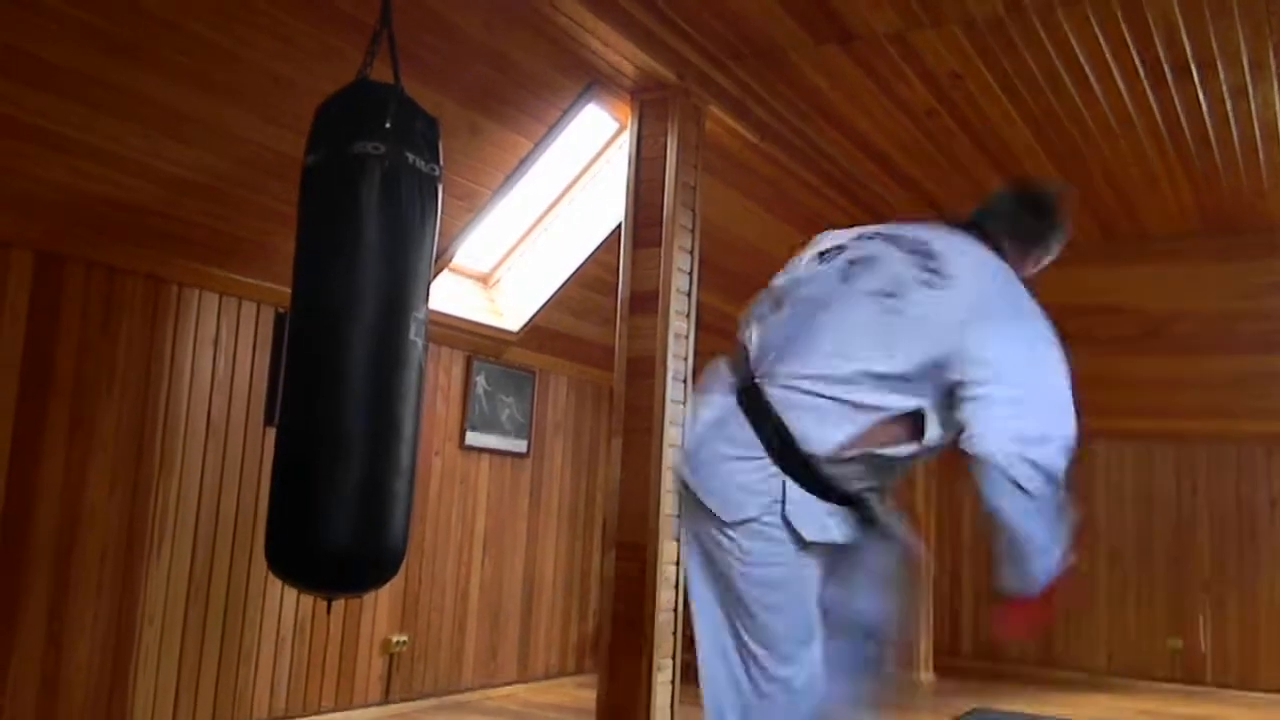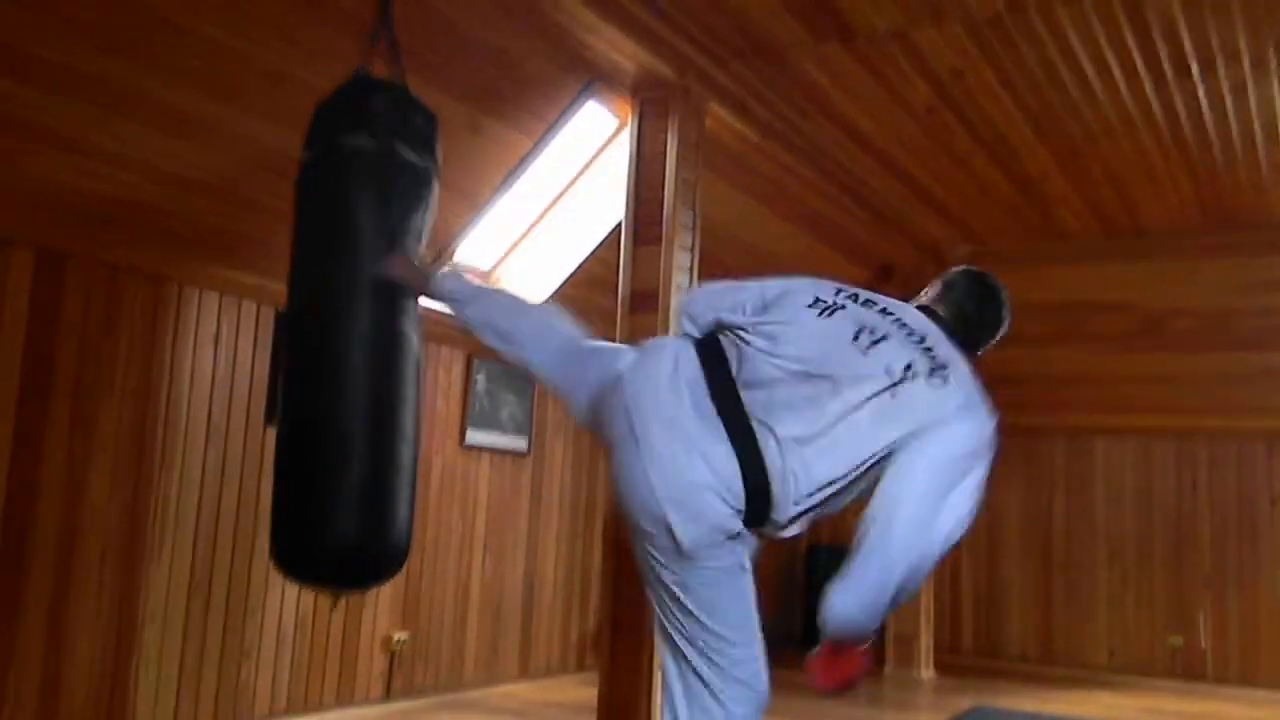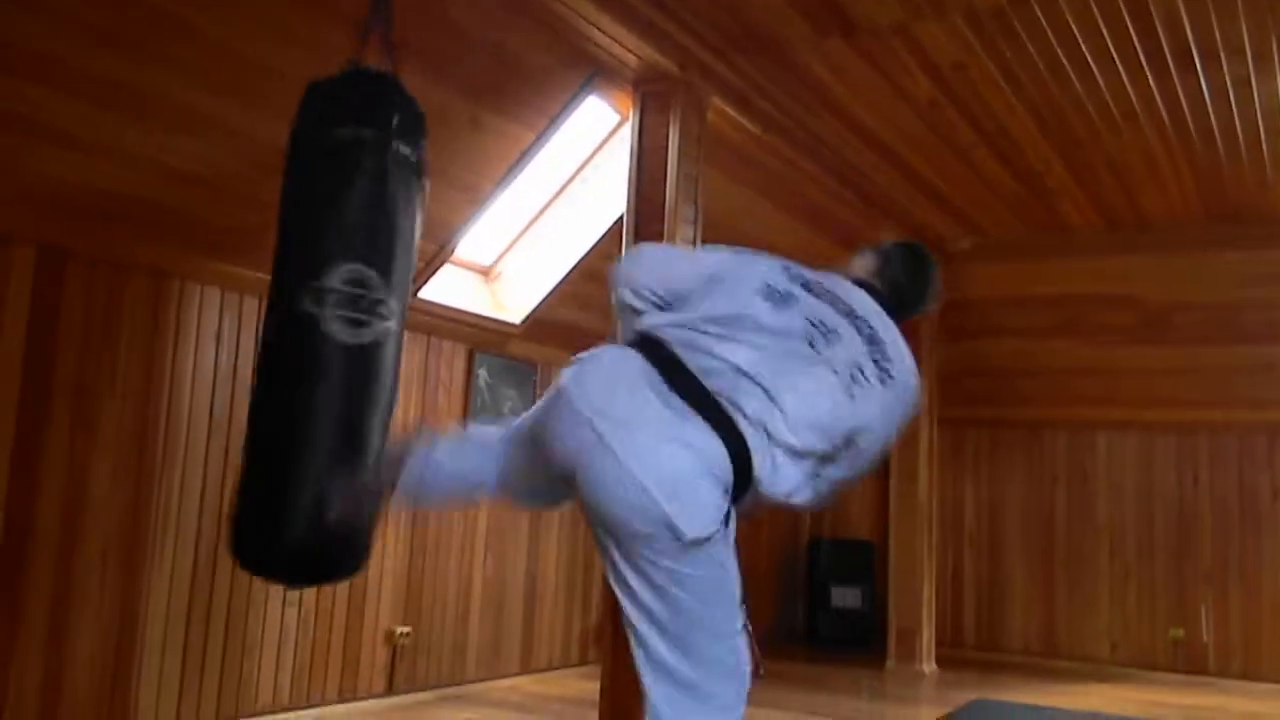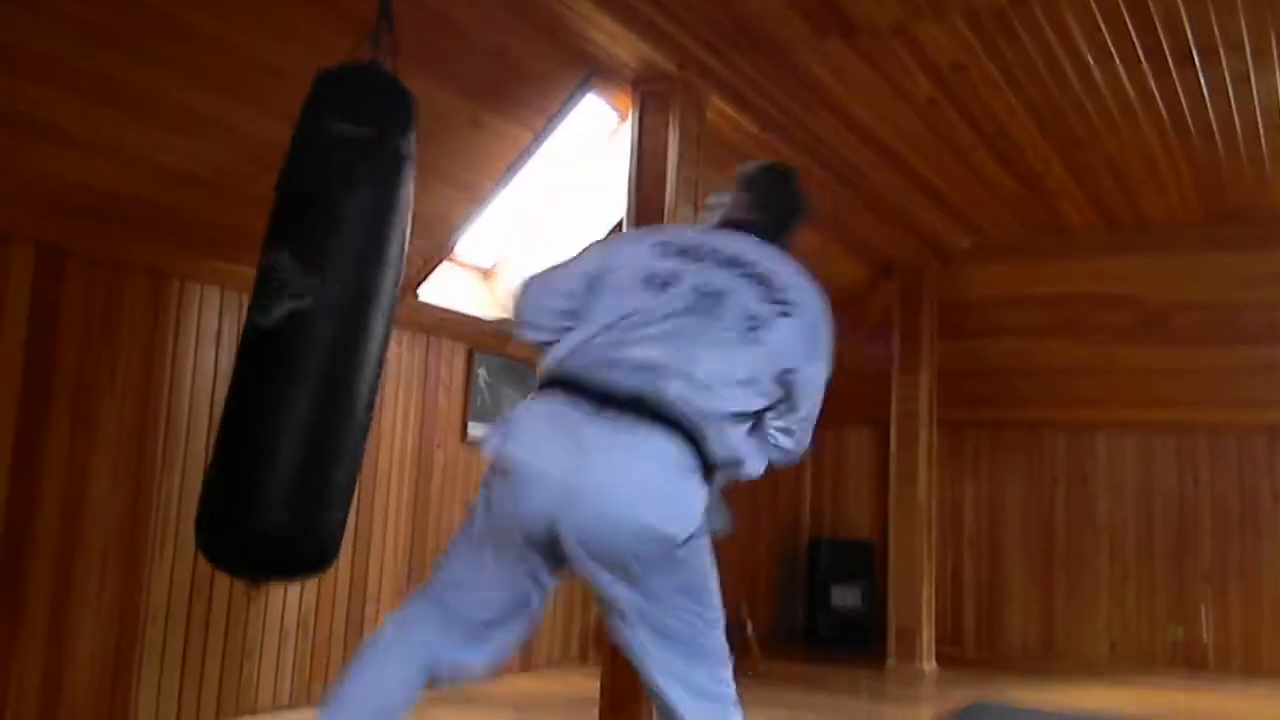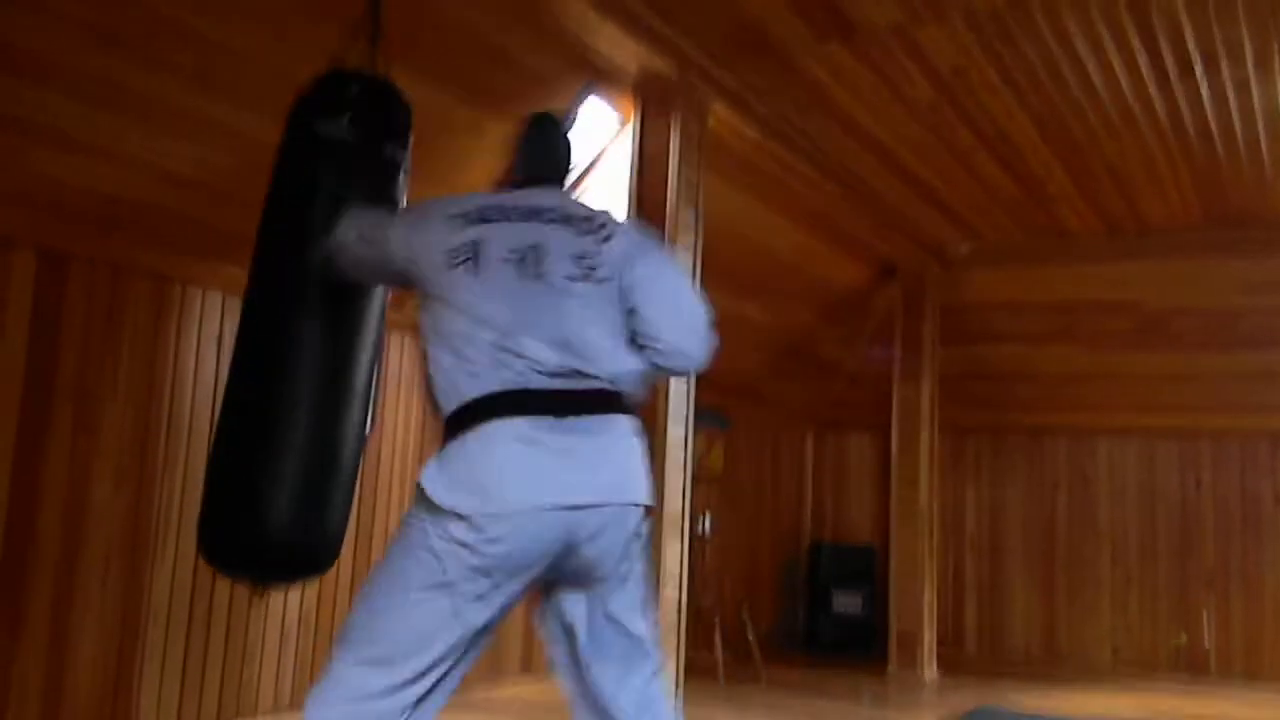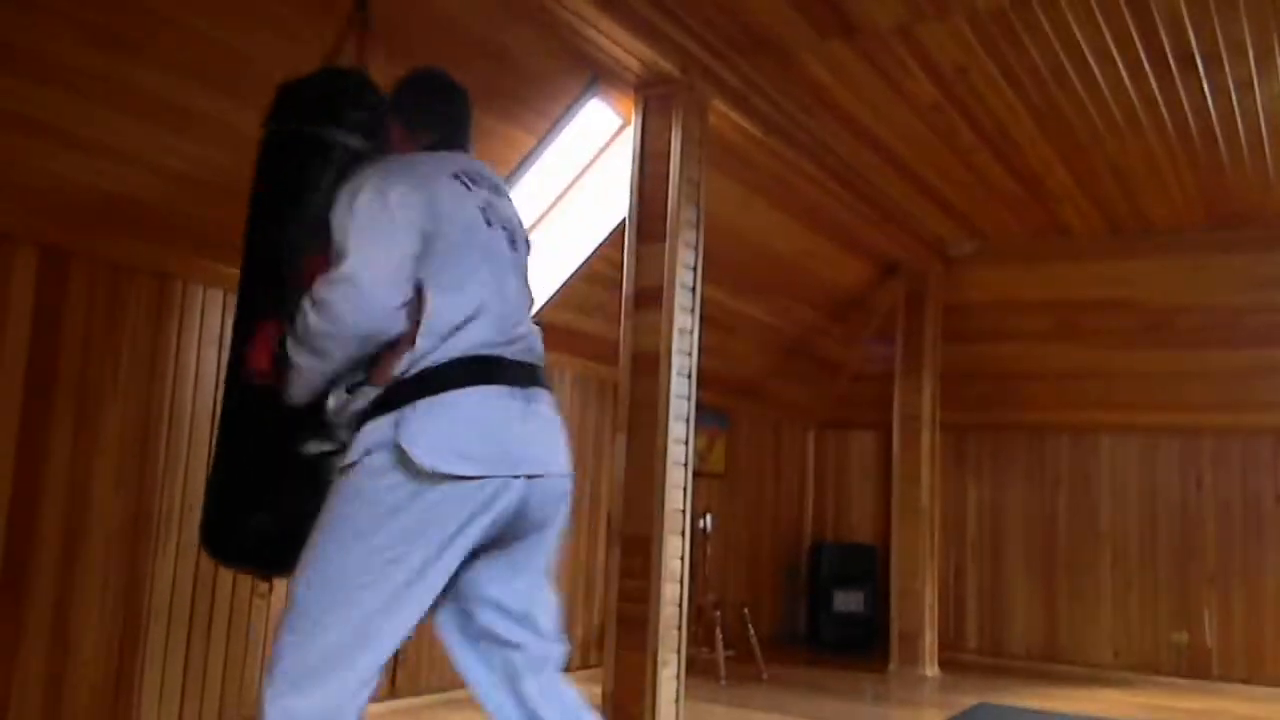
dt=0.2s
person 1, frame 1
left shoulder: (855, 242)
right shoulder: (1007, 316)
left elbow: (764, 315)
right elbow: (1023, 458)
right wrist: (1033, 579)
left hip: (735, 426)
right hip: (758, 484)
left knee: (861, 604)
person 1, frame 2
left shoulder: (834, 295)
right shoulder: (963, 414)
left elbow: (697, 309)
right elbow: (905, 539)
right wrist: (851, 636)
left hip: (652, 391)
right hip: (698, 494)
left knee: (559, 342)
left ankle: (426, 278)
person 1, frame 3
left shoulder: (771, 273)
right shoulder: (895, 381)
left elbow: (635, 274)
right elbow: (798, 483)
left hip: (600, 396)
right hip: (673, 480)
left knee: (506, 461)
left ankle: (391, 473)
person 1, frame 4
left shoulder: (647, 245)
right shoulder: (803, 305)
left elbow: (535, 310)
right elbow: (783, 441)
left hip: (542, 445)
right hip: (651, 488)
left knee: (429, 631)
person 1, frame 5
left shoulder: (450, 222)
right shoulder: (618, 238)
left elbow: (353, 244)
right elbow: (687, 344)
left hip: (487, 471)
right hip: (606, 476)
person 1, frame 6
left shoulder: (397, 179)
right shoulder: (492, 199)
left elbow: (367, 302)
left wrist: (298, 373)
left hip: (439, 438)
right hip: (531, 448)
